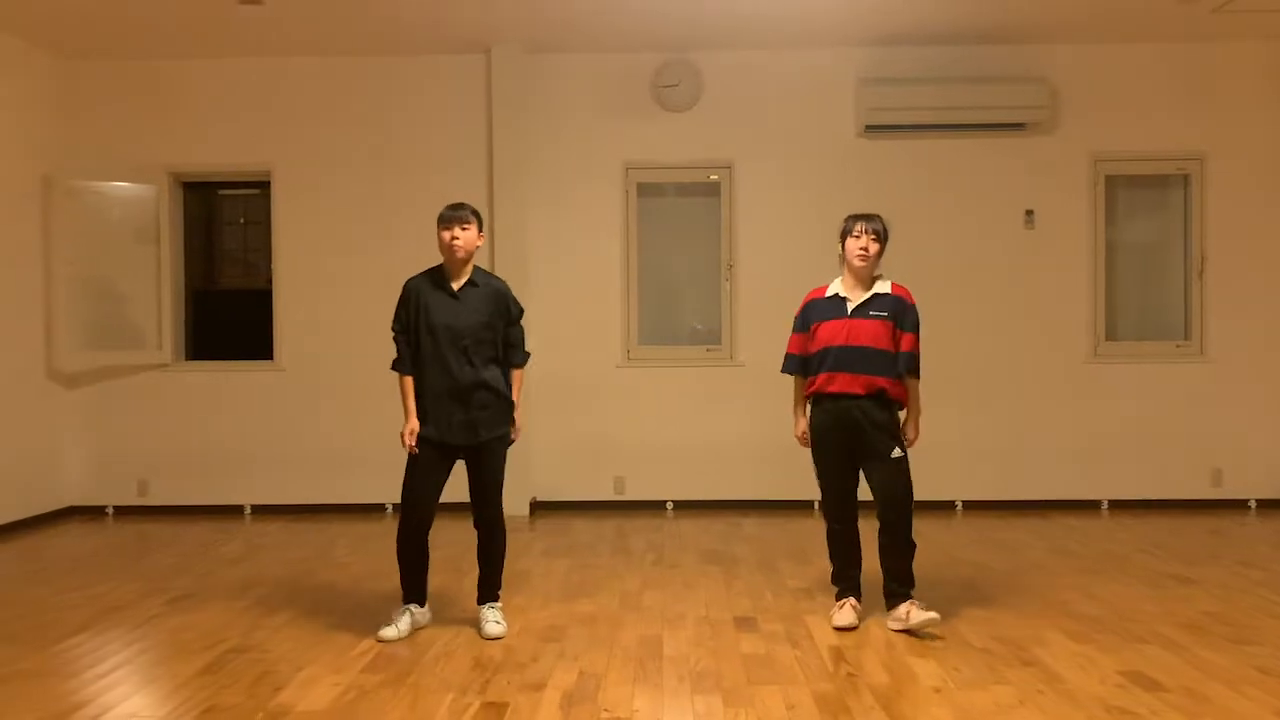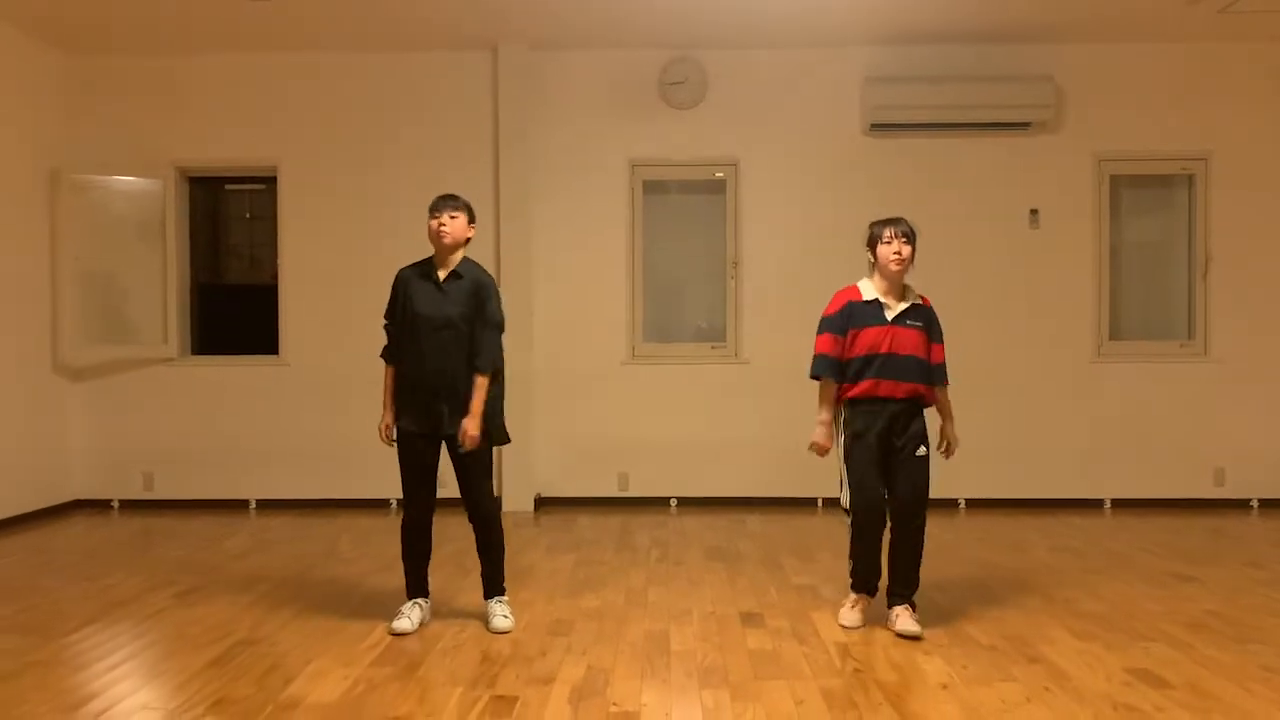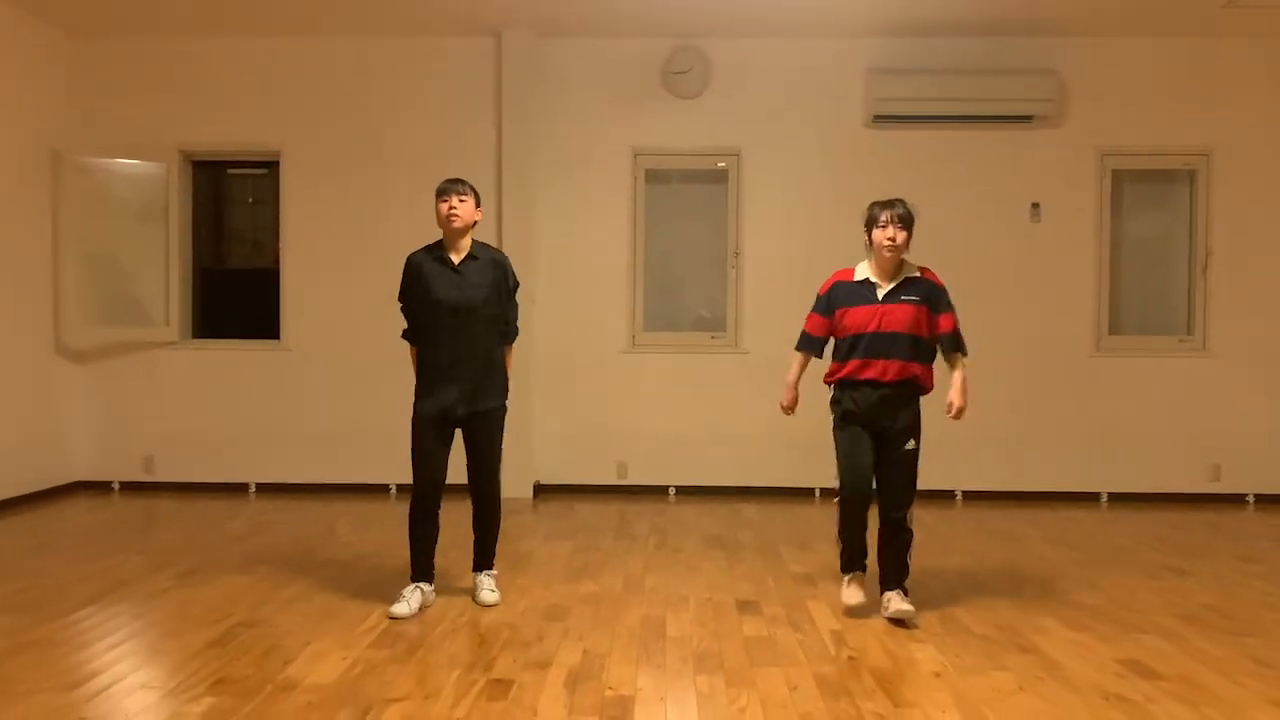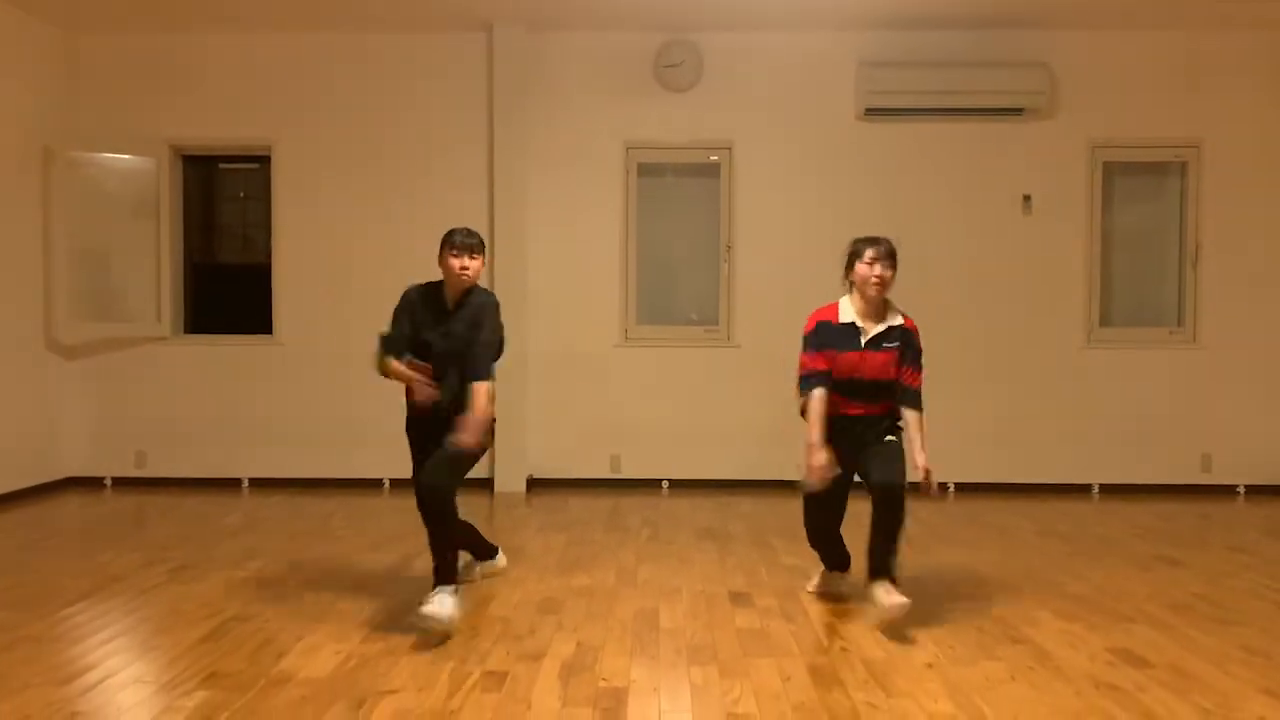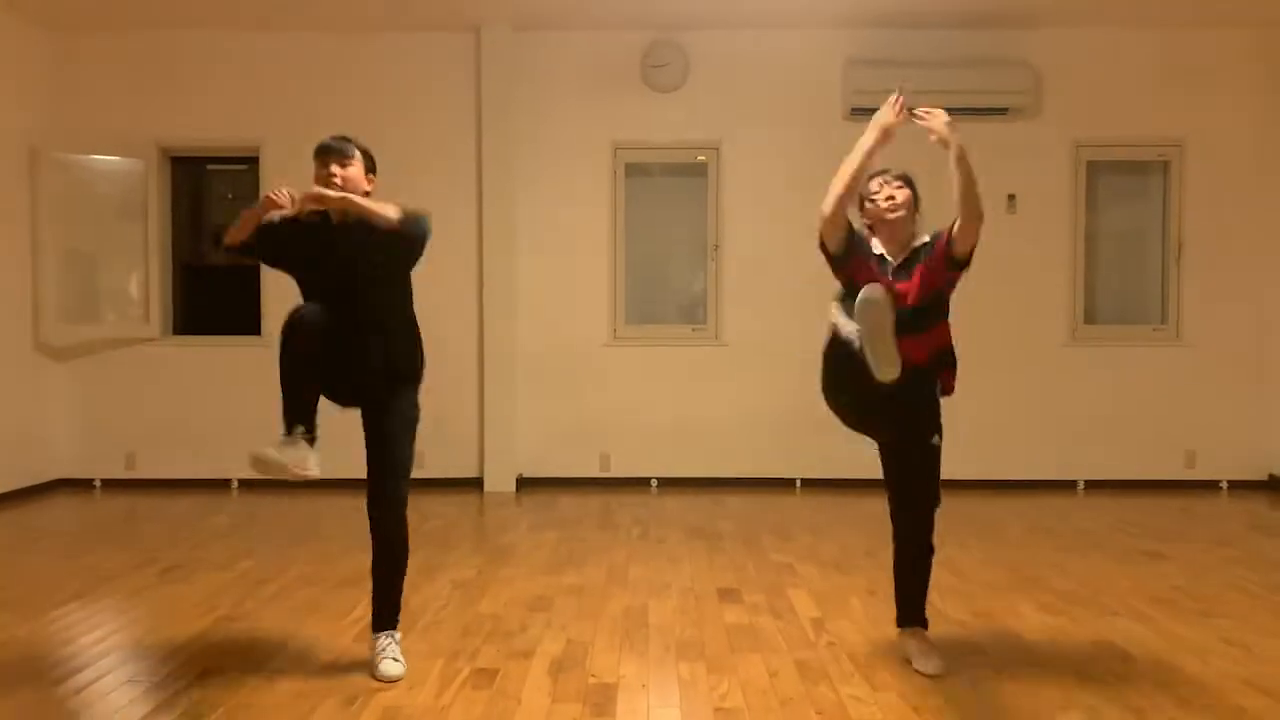
dt=1s
person 1, frame 1
left shoulder: (496, 291)
right shoulder: (417, 290)
left elbow: (515, 353)
right elbow: (406, 359)
left wrist: (514, 406)
right wrist: (410, 415)
left hip: (487, 419)
right hip: (434, 422)
left knee: (489, 516)
right knee: (414, 515)
left ankle: (490, 603)
right ankle: (413, 604)
person 1, frame 2
left shoulder: (479, 283)
right shoulder: (406, 280)
left elbow: (486, 356)
right elbow: (393, 352)
left wrist: (475, 415)
right wrist: (388, 409)
left hip: (465, 412)
right hip: (415, 413)
left knee: (482, 508)
right knee: (416, 511)
left ankle: (496, 597)
right ankle: (417, 598)
person 1, frame 3
left shoulder: (496, 264)
right shoulder: (418, 265)
left elbow: (507, 330)
right elbow: (414, 332)
left wrist: (503, 380)
right wrist: (421, 383)
left hip: (484, 393)
right hip: (434, 394)
left knee: (485, 486)
right knee: (426, 489)
left ankle: (484, 571)
right ankle: (420, 582)
person 1, frame 4
left shoulder: (484, 306)
right shoulder: (415, 300)
left elbow: (482, 371)
right elbow: (387, 358)
left wrist: (475, 420)
right wrist: (410, 378)
left hip: (464, 426)
right hip: (425, 426)
left knee: (432, 489)
right knee: (435, 508)
left ankle: (445, 588)
right ankle: (488, 554)
person 1, frame 5
left shoulder: (388, 239)
right shoulder: (308, 228)
left elbow: (414, 227)
right elbow: (234, 241)
left wrist: (340, 200)
right wrist: (261, 210)
left hip: (390, 379)
right hip: (335, 366)
left knee: (387, 507)
right knee: (304, 326)
left ankle: (386, 632)
right ankle: (297, 441)
person 2, frame 1
left shoulder: (898, 300)
right shoulder: (815, 303)
left elbow: (908, 367)
right elbow: (800, 367)
left wrist: (912, 418)
right wrist: (800, 415)
left hip: (878, 414)
right hip: (829, 415)
left knee: (896, 508)
right knee: (838, 513)
left ankle: (901, 602)
right ankle: (848, 596)
person 2, frame 2
left shoulder: (923, 311)
right shoulder: (846, 304)
left elbow: (934, 374)
right elbow: (828, 369)
left wrist: (948, 421)
right wrist: (824, 422)
left hip: (908, 419)
right hip: (861, 415)
left knee: (910, 511)
right knee: (867, 507)
left ankle: (902, 603)
right ankle: (860, 592)
person 2, frame 3
left shoulder: (927, 286)
right shoulder: (840, 286)
left elbow: (951, 341)
right elbow: (810, 339)
left wrist: (957, 383)
right wrist: (791, 385)
left hip: (902, 403)
right hip: (852, 400)
left knee: (898, 501)
right knee: (854, 489)
left ankle: (894, 589)
right ankle: (853, 572)
person 2, frame 4
left shoulder: (904, 331)
right shoulder: (823, 323)
left elbow: (910, 397)
right elbow: (814, 386)
left wrist: (919, 450)
right wrist: (815, 445)
left hip: (880, 430)
right hip: (834, 432)
left knee: (890, 488)
right knee: (818, 518)
left ankle: (882, 579)
right ankle: (835, 569)
person 2, frame 5
left shoulder: (940, 254)
right shoulder: (853, 254)
left elbow: (972, 217)
right elbow: (831, 212)
left wrist: (953, 145)
right wrist: (872, 136)
left hip: (914, 398)
right hip: (854, 388)
left knee: (914, 520)
left ankle: (912, 629)
right ankle: (869, 339)
